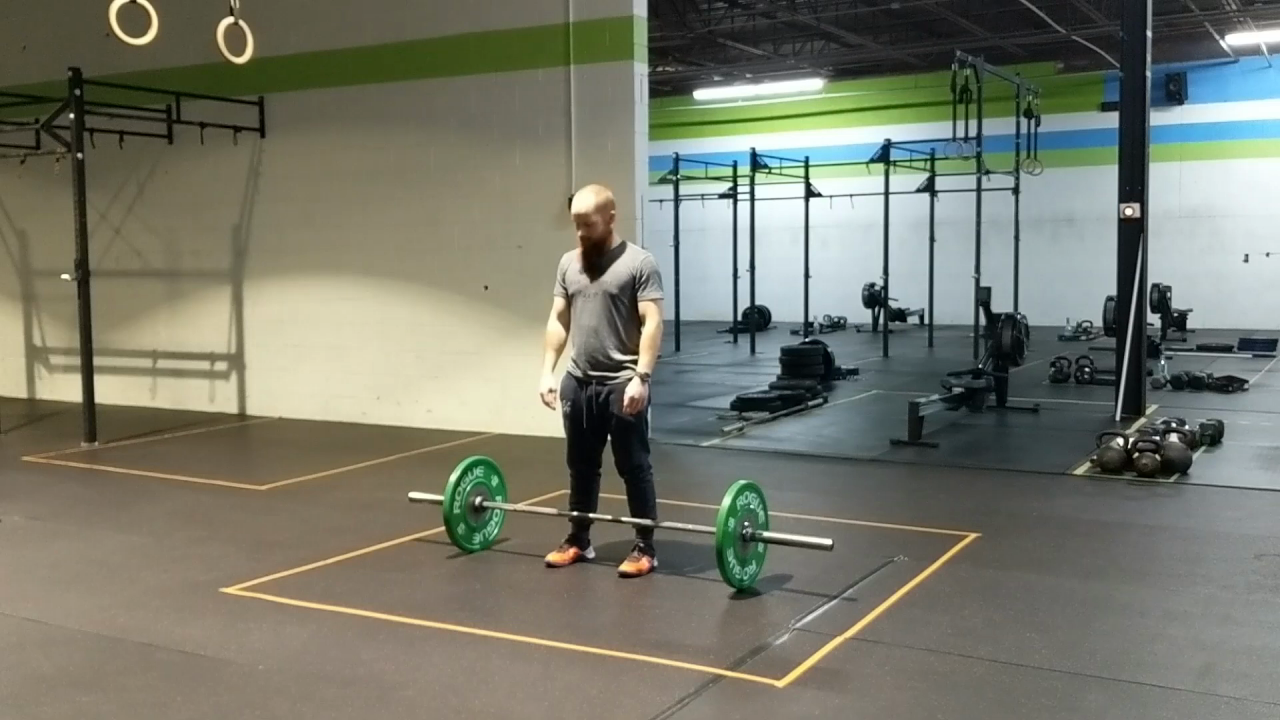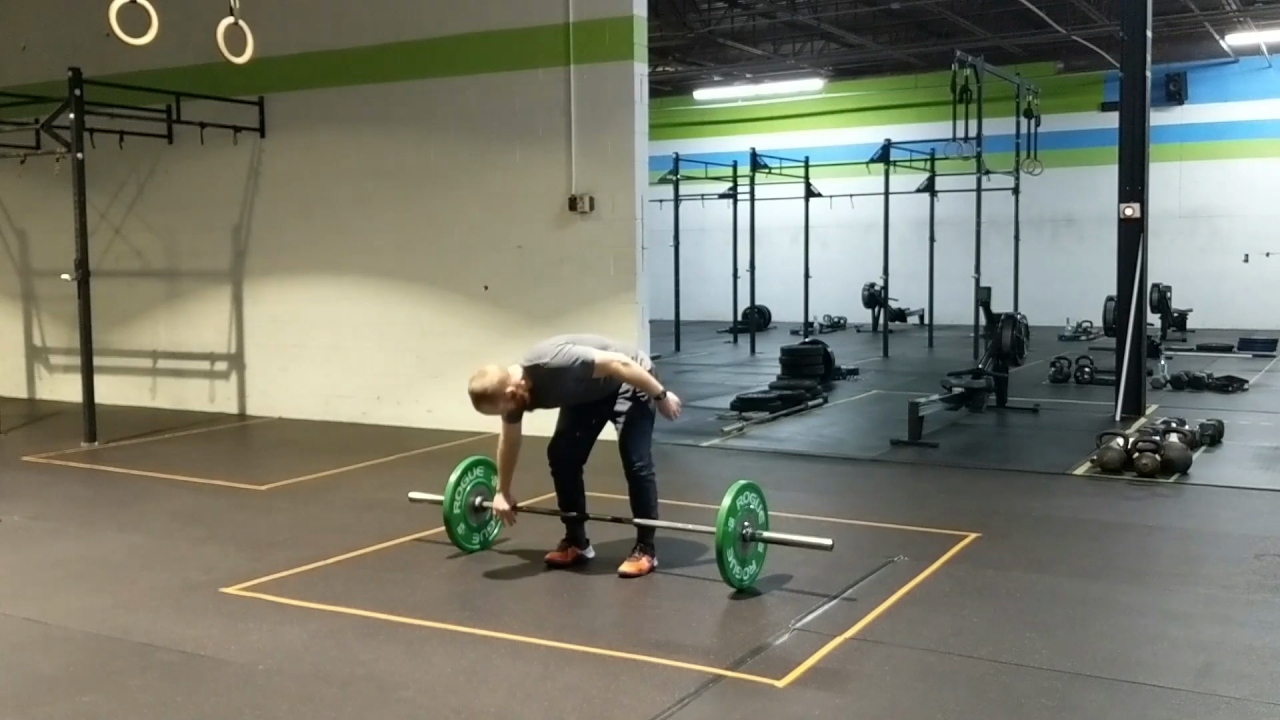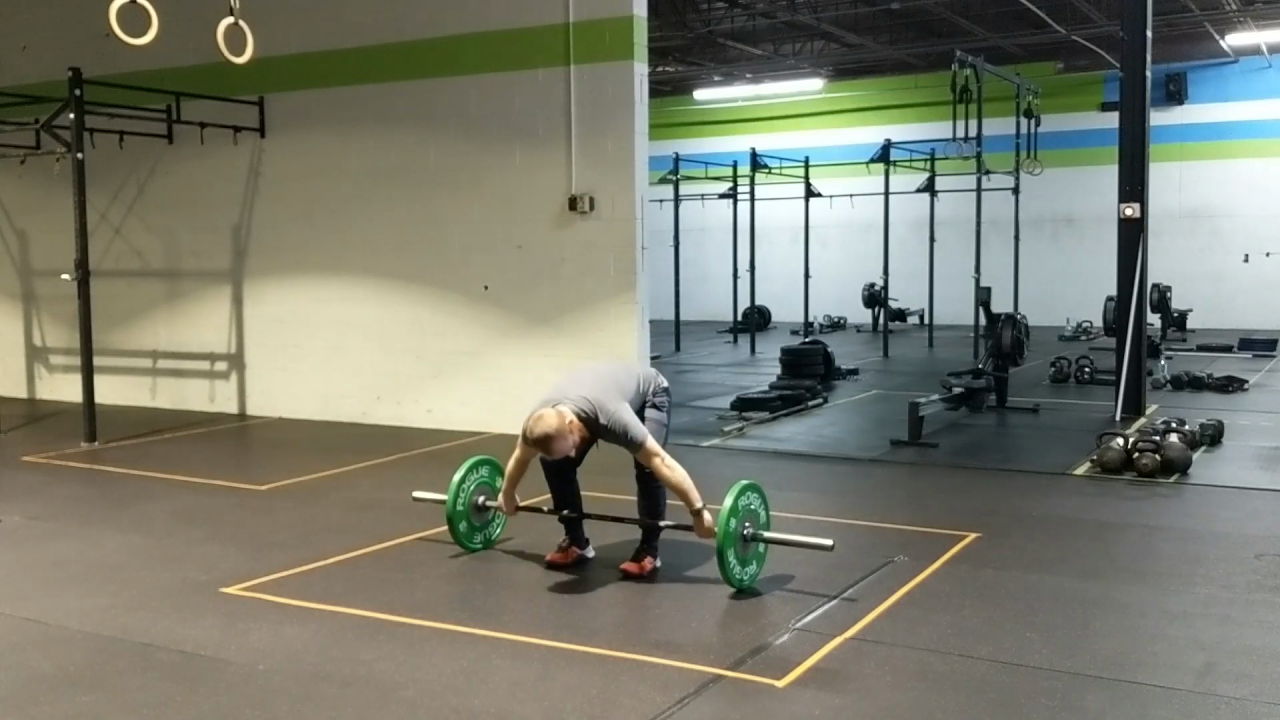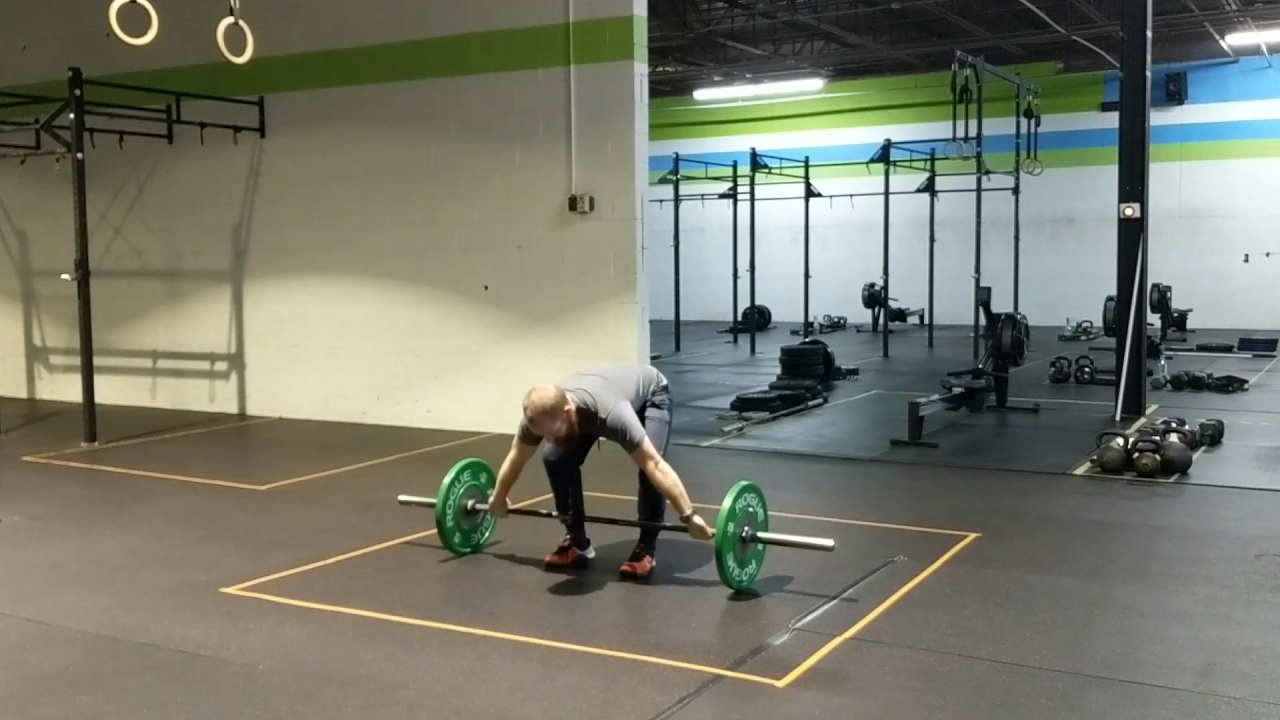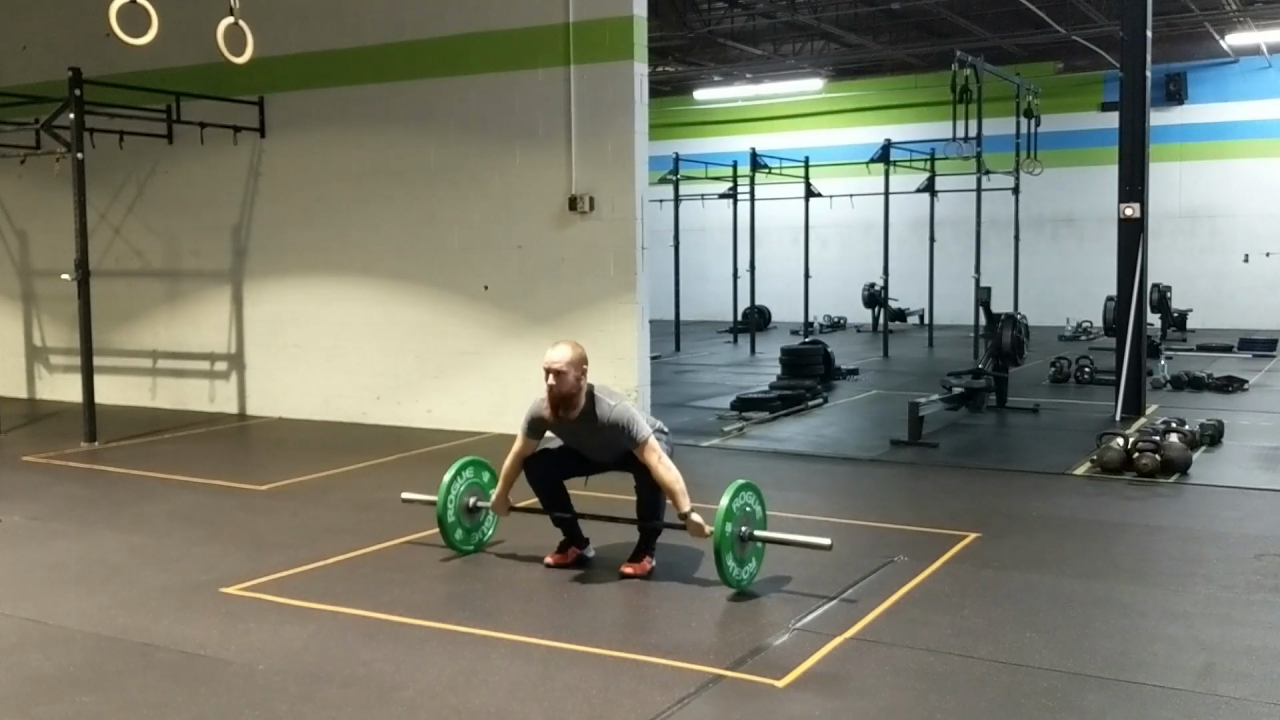
dt=1s
person 1, frame 1
left shoulder: (638, 262)
right shoulder: (569, 263)
left elbow: (652, 323)
right elbow: (558, 320)
left wrist: (642, 377)
right wrist: (547, 372)
left hip: (622, 384)
right hip: (577, 382)
left knee: (633, 467)
right knee: (581, 466)
left ankle: (645, 548)
right ankle: (578, 540)
person 1, frame 2
left shoulder: (555, 363)
right shoulder: (512, 388)
left elbow: (619, 363)
right elbow: (509, 442)
left wrist: (661, 397)
right wrist: (503, 492)
left hip: (629, 383)
right hip: (588, 392)
left knee: (636, 461)
right knee: (560, 456)
left ankle: (645, 549)
right ankle: (577, 542)
person 1, frame 3
left shoulder: (611, 417)
right shoulder: (542, 421)
left elbow: (662, 463)
right elbow: (520, 458)
left wrist: (699, 512)
right wrist: (507, 495)
left hip: (649, 392)
right hip: (599, 393)
left knee: (648, 466)
right knee: (552, 461)
left ankle: (649, 551)
right ankle: (576, 542)
person 1, frame 4
left shoulder: (612, 414)
right shoulder: (538, 415)
left elbow: (655, 466)
right elbow: (515, 459)
left wrist: (689, 517)
right wrist: (498, 498)
left hip: (650, 394)
left knee: (649, 468)
right knee: (556, 460)
left ankle: (646, 550)
right ankle: (578, 543)
person 1, frame 5
left shoulder: (614, 411)
right shoulder: (541, 410)
left elbow: (658, 462)
right elbow: (519, 454)
left wrist: (688, 514)
right wrist: (501, 494)
left hip: (646, 441)
right hip: (592, 449)
left knee: (649, 475)
right knee: (537, 467)
left ankle: (646, 551)
right ankle: (576, 543)
